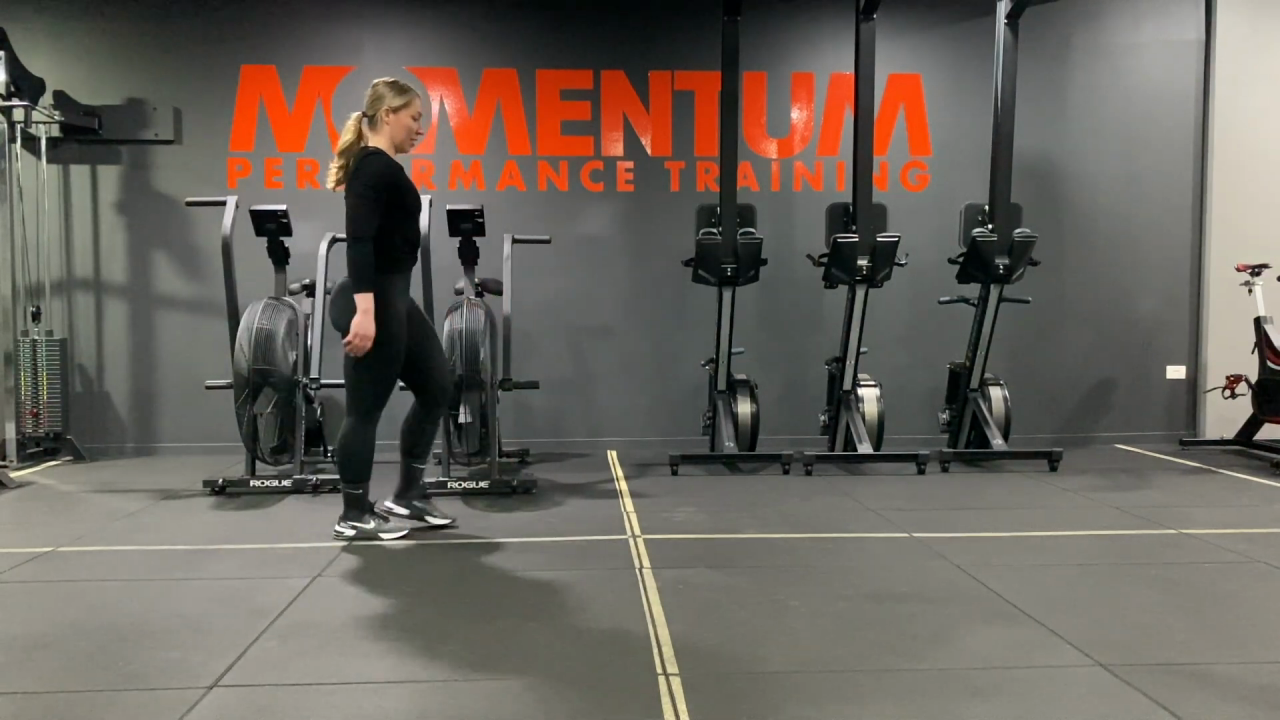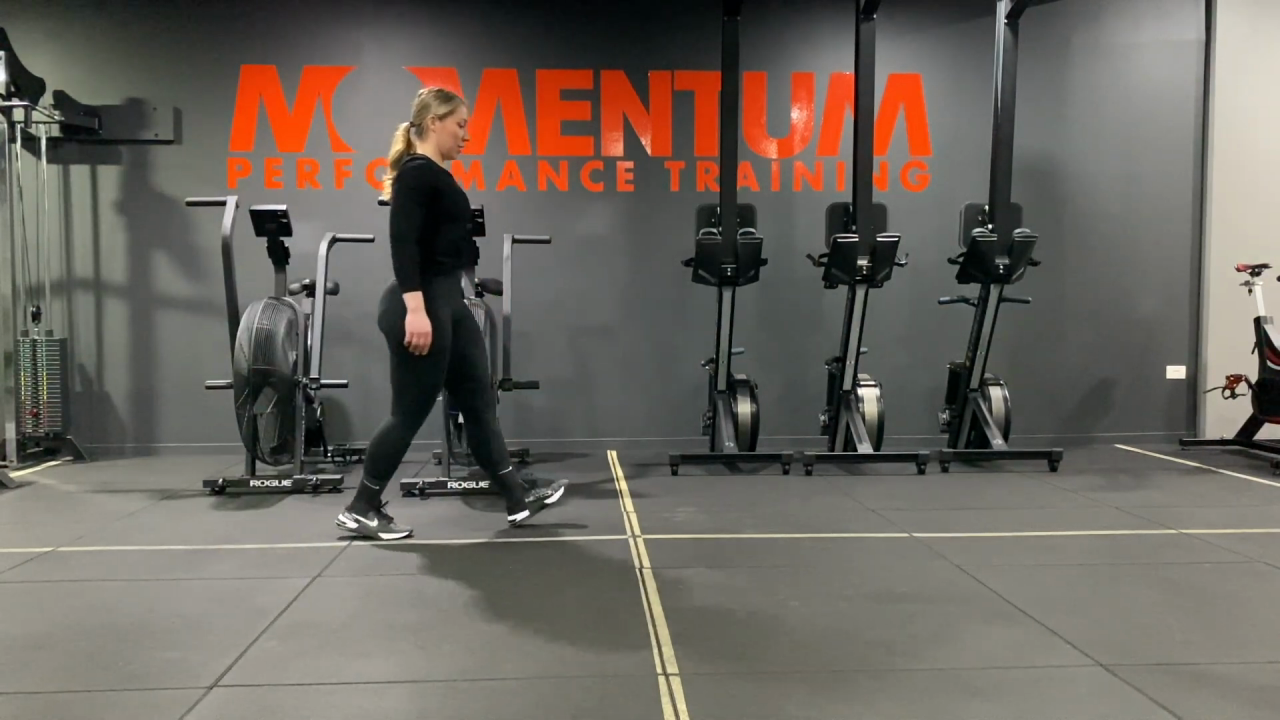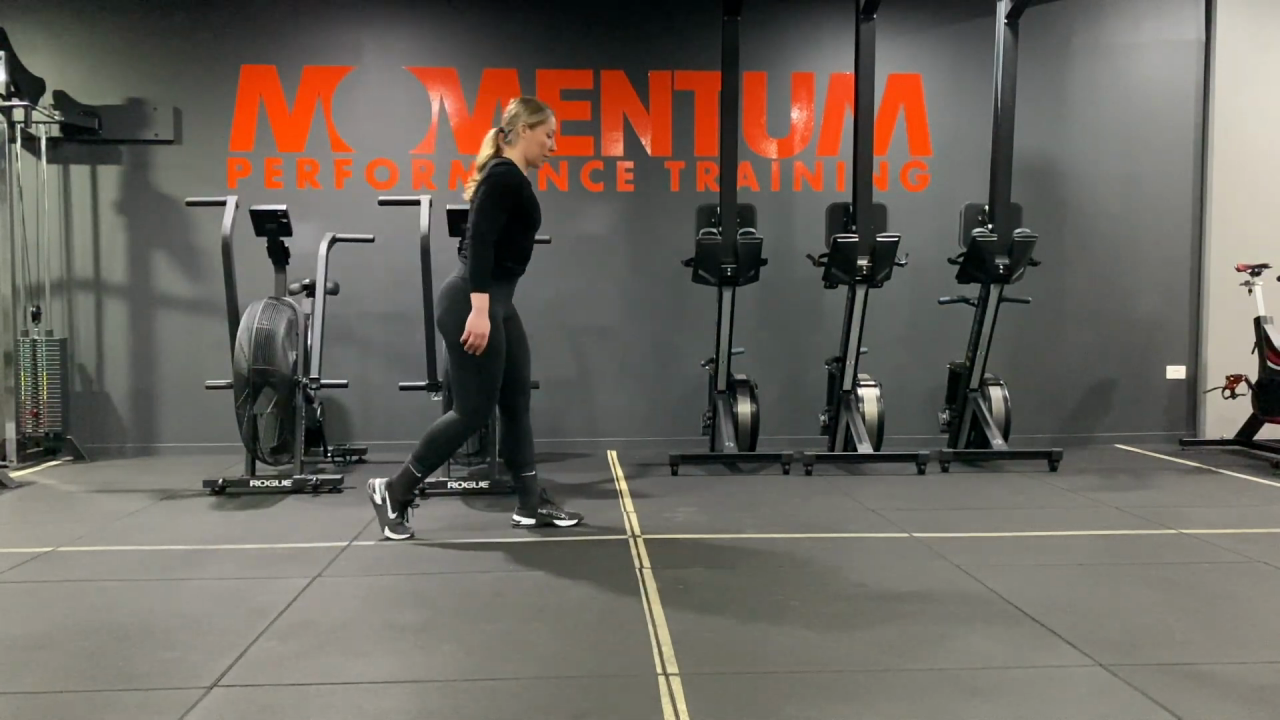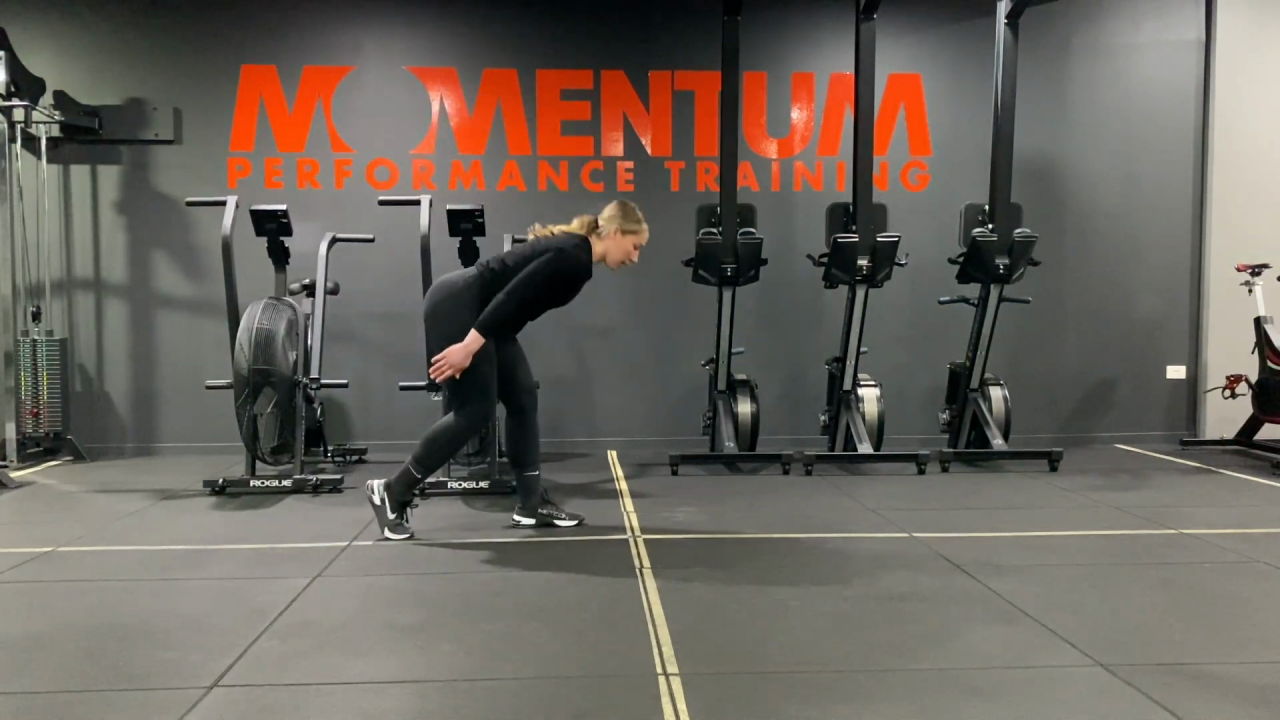
dt=0.5s
person 1, frame 1
left shoulder: (381, 167)
right shoulder: (372, 167)
right elbow: (360, 240)
right wrist: (364, 308)
left hip: (393, 298)
right hip: (376, 299)
left knee: (437, 387)
right knee: (367, 406)
left ankle: (408, 495)
right ankle: (355, 514)
person 1, frame 2
left shoulder: (436, 175)
right shoulder: (416, 173)
right elbow: (402, 244)
right wrist: (414, 309)
left hip: (449, 302)
right hip: (422, 305)
left knee: (479, 401)
right knee: (411, 410)
left ankle: (518, 497)
right ankle: (362, 508)
person 1, frame 3
left shoulder: (514, 179)
right shoulder: (503, 178)
right elbow: (480, 244)
right wrist: (478, 311)
left hip: (494, 302)
right hip: (475, 303)
left knee: (517, 402)
right knee: (473, 409)
left ankle: (531, 502)
right ankle: (394, 491)
person 1, frame 4
left shoulder: (575, 253)
right shoulder: (572, 258)
left elbow: (519, 300)
right elbow: (512, 296)
right wrist: (469, 346)
left hip: (477, 316)
right hip: (456, 308)
left knee: (523, 398)
right knee: (472, 412)
left ankle: (532, 502)
right ankle: (392, 494)
